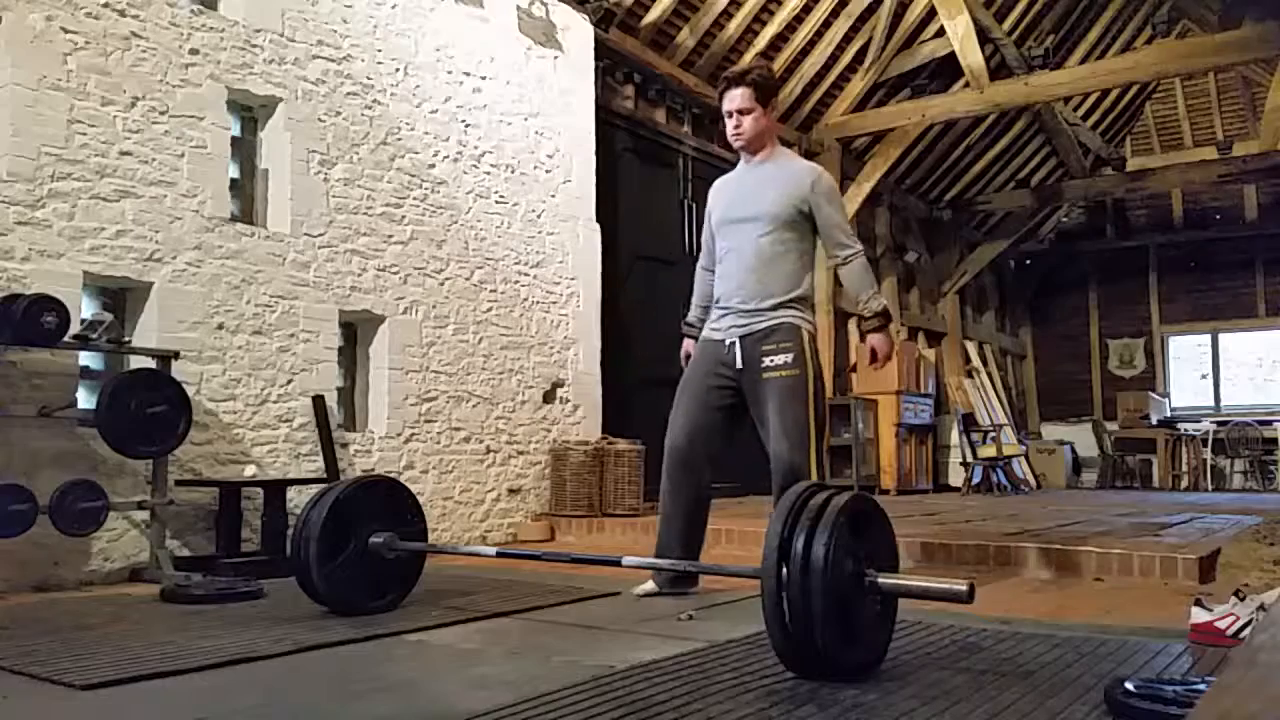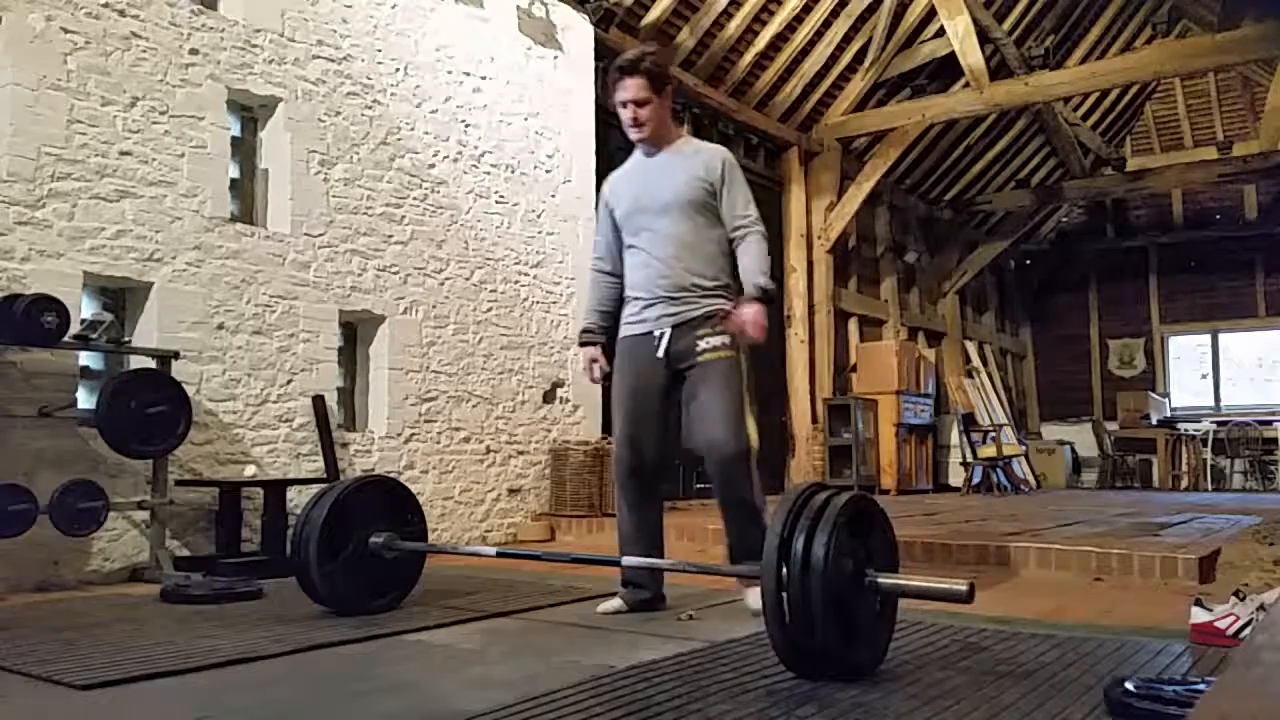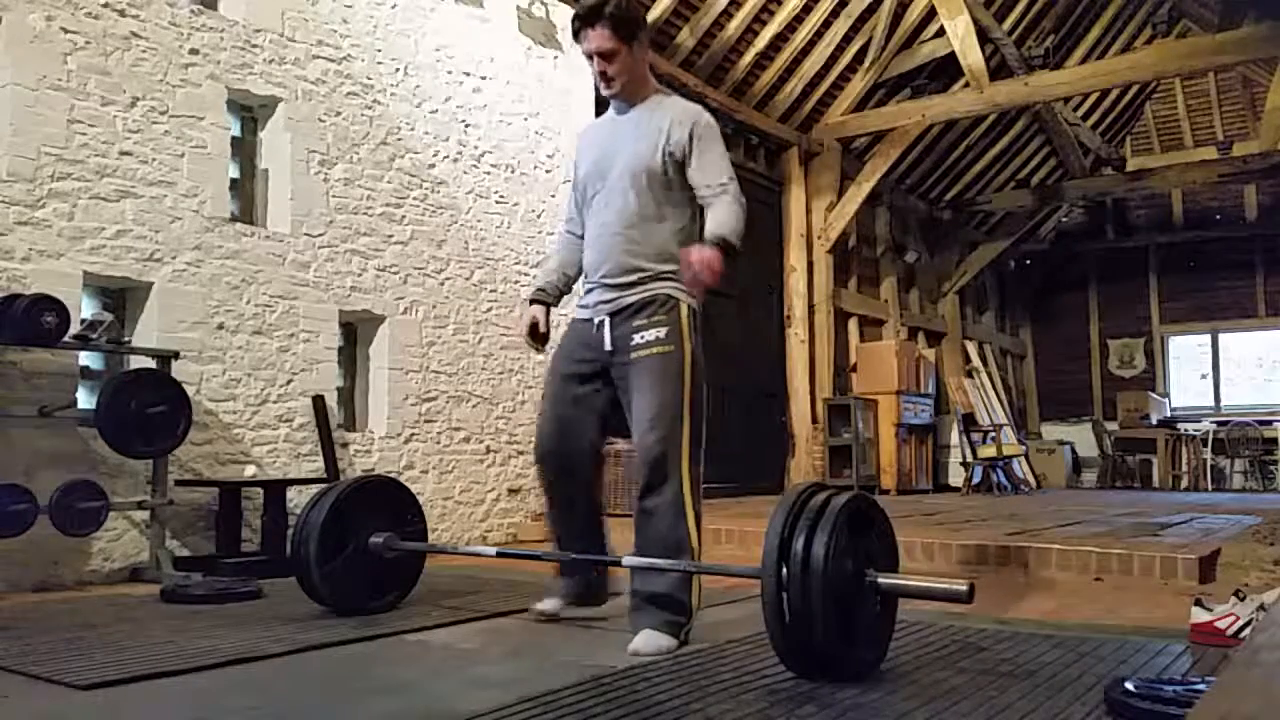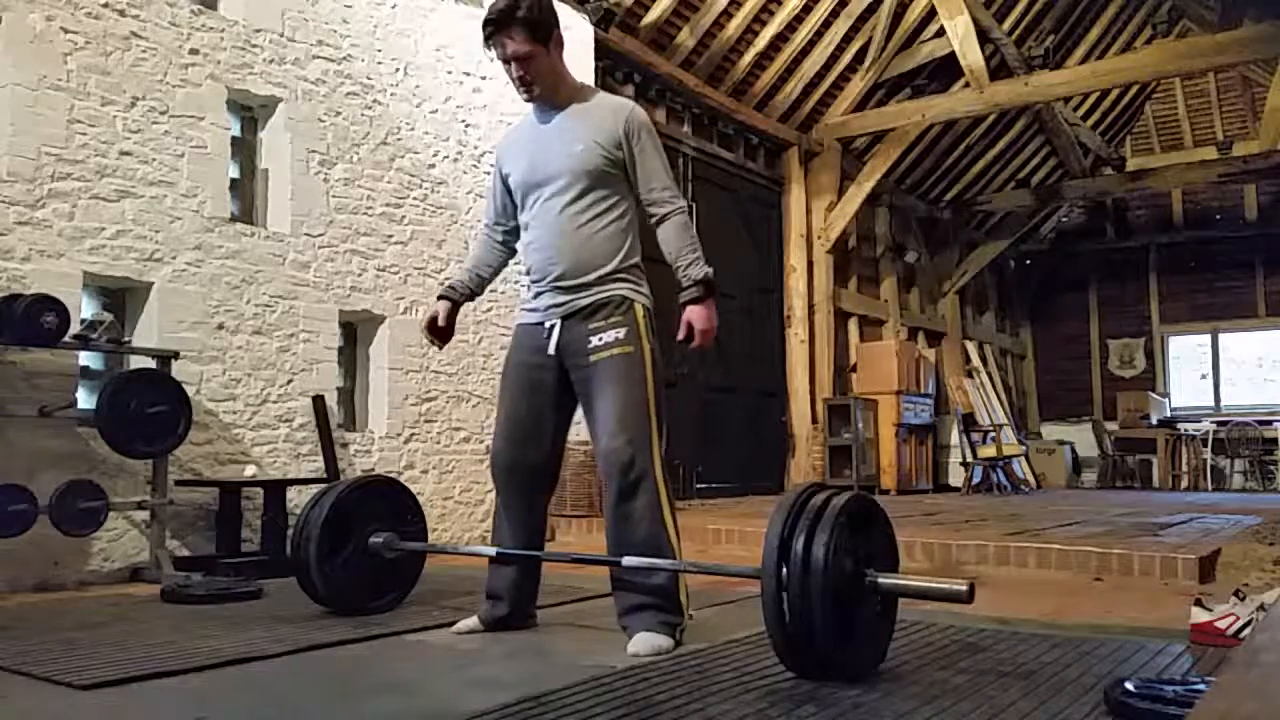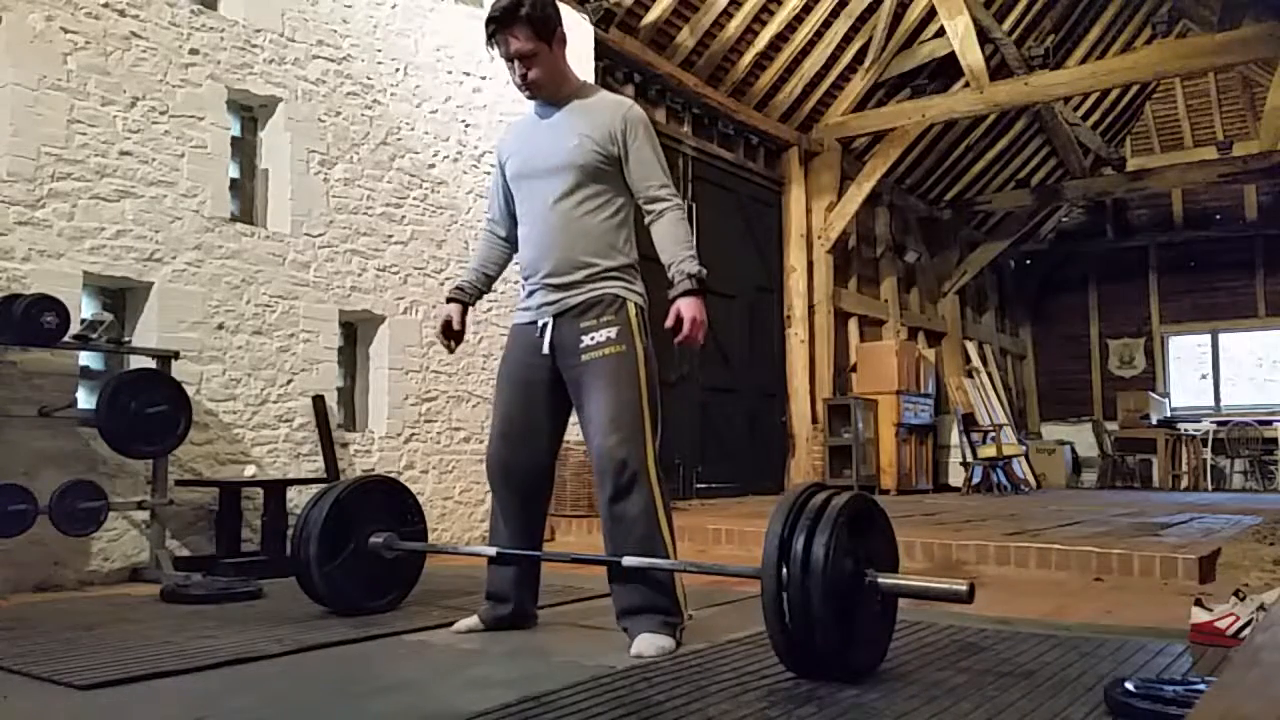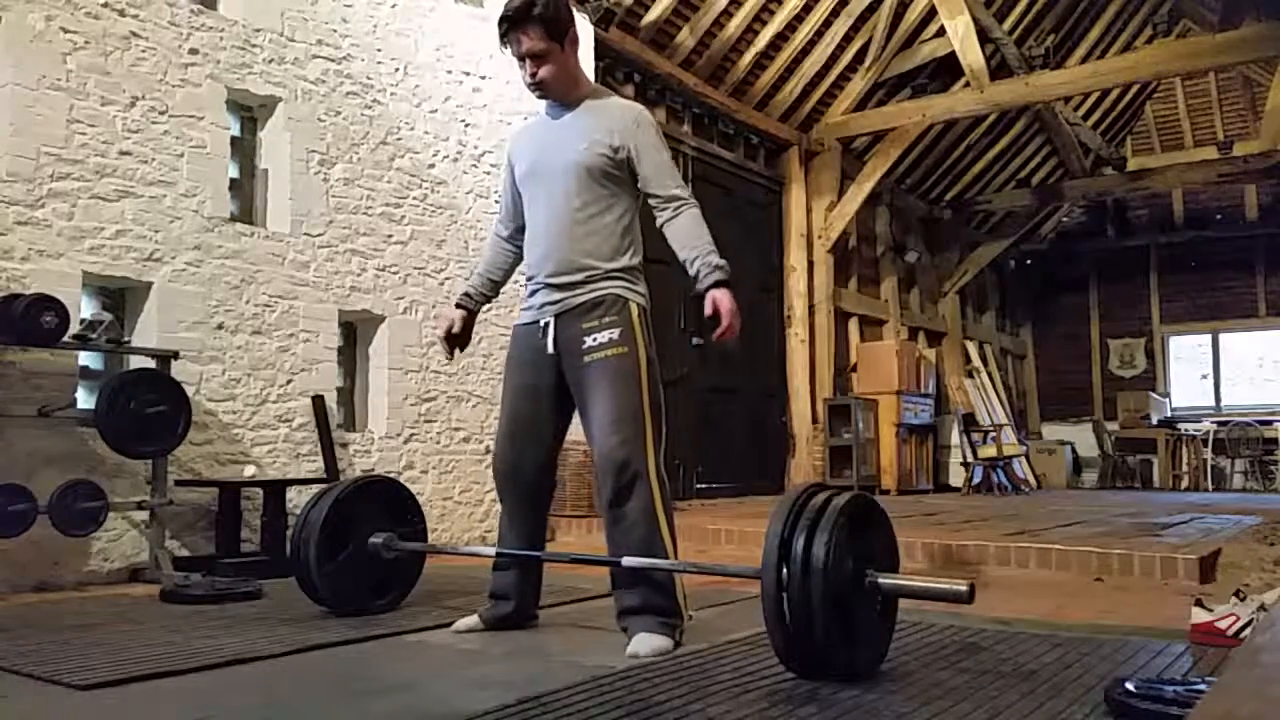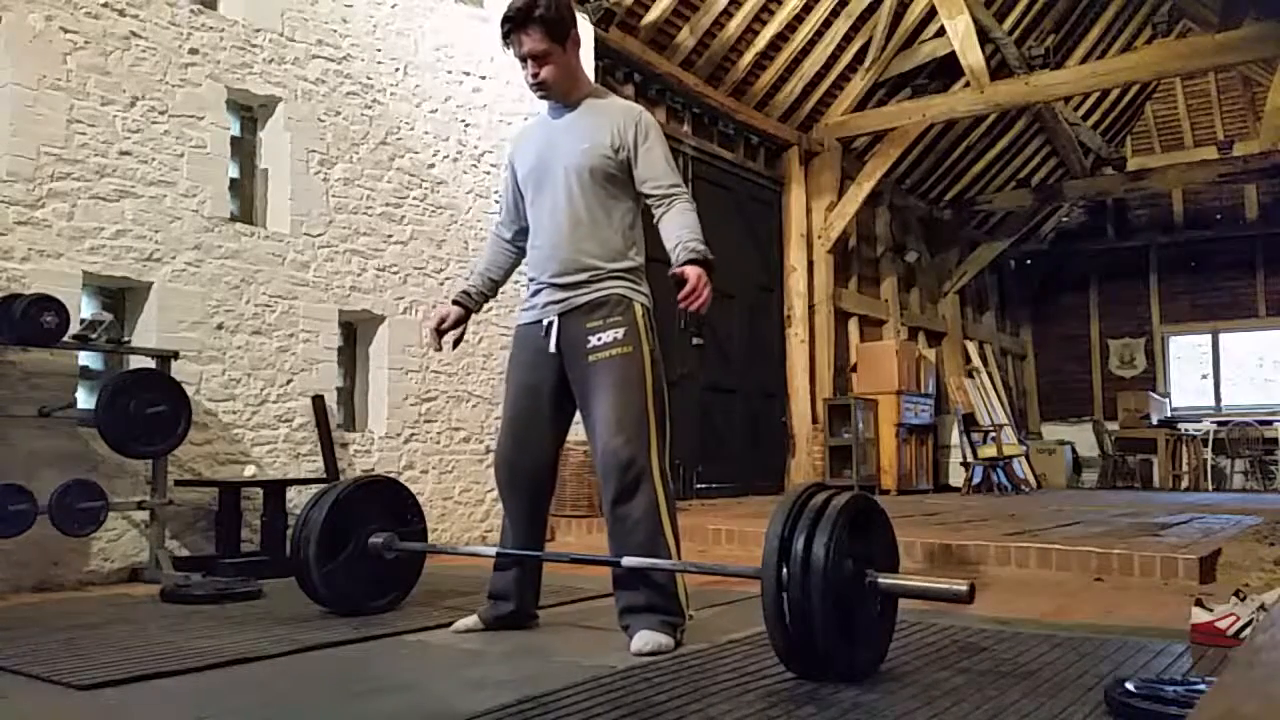
dt=0.7s
person 1, frame 1
left shoulder: (807, 178)
right shoulder: (720, 189)
left elbow: (847, 253)
left wrist: (876, 317)
right wrist: (692, 327)
left hip: (779, 335)
right hip: (718, 338)
left knee: (792, 461)
right knee: (682, 449)
right ankle: (675, 568)
person 1, frame 2
left shoulder: (712, 161)
right shoulder: (616, 183)
left elbow: (749, 232)
right elbow: (605, 268)
left wrist: (755, 297)
right wrist: (591, 335)
left hip: (706, 325)
right hip: (639, 335)
left knee: (723, 444)
right knee: (634, 461)
left ankle: (756, 569)
right ankle: (641, 585)
person 1, frame 3
left shoulder: (685, 120)
right shoulder: (589, 138)
left elbow: (723, 198)
left wrist: (716, 244)
right wrist: (543, 294)
left hip: (655, 310)
right hip: (587, 315)
left knee: (658, 457)
right knee: (559, 449)
left ankle: (662, 612)
right ankle: (583, 578)
person 1, frame 4
left shoulder: (620, 118)
right shoulder: (512, 144)
left elbow: (668, 209)
right elbow: (498, 234)
left wrist: (697, 288)
right wrist: (453, 295)
left hip: (611, 311)
right hip: (538, 321)
left knee: (627, 457)
right knee: (516, 463)
left ankle: (651, 611)
right ankle: (508, 601)
person 1, frame 5
left shoulder: (617, 116)
right shoulder: (513, 138)
left elbow: (663, 206)
right elbow: (499, 231)
left wrist: (687, 284)
right wrist: (462, 296)
left hip: (605, 312)
right hip: (532, 320)
left knee: (621, 458)
right knee: (511, 463)
left ankle: (651, 613)
right ankle: (509, 600)
person 1, frame 6
left shoulder: (626, 120)
right shoulder: (523, 139)
left elbow: (674, 205)
left wrist: (714, 279)
right wrist: (468, 301)
left hip: (607, 309)
right hip: (535, 319)
left knee: (624, 459)
right knee: (517, 464)
left ankle: (652, 613)
right ankle: (512, 600)
person 1, frame 7
left shoulder: (626, 120)
right shoulder: (526, 140)
left elbow: (671, 201)
right elbow: (509, 234)
left wrist: (689, 260)
right wrist: (467, 299)
left hip: (609, 312)
right hip: (538, 320)
left knee: (626, 458)
right knee: (519, 462)
left ankle: (653, 612)
right ankle: (511, 600)
